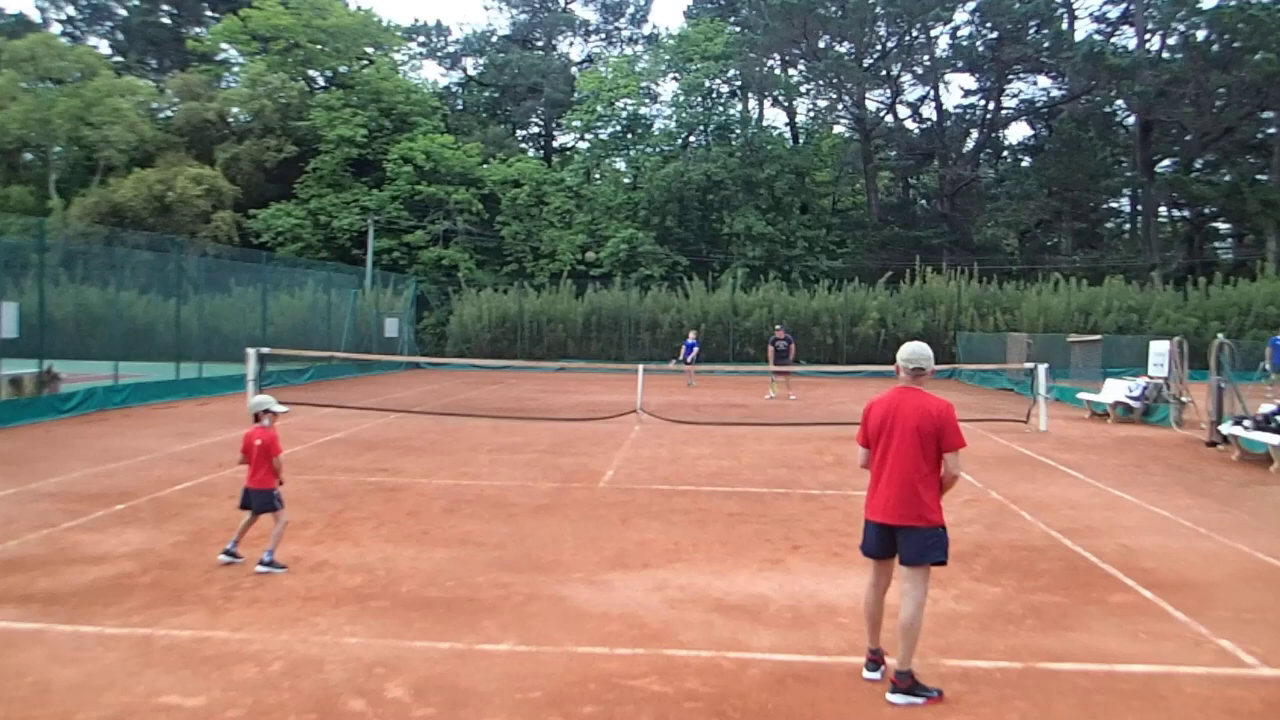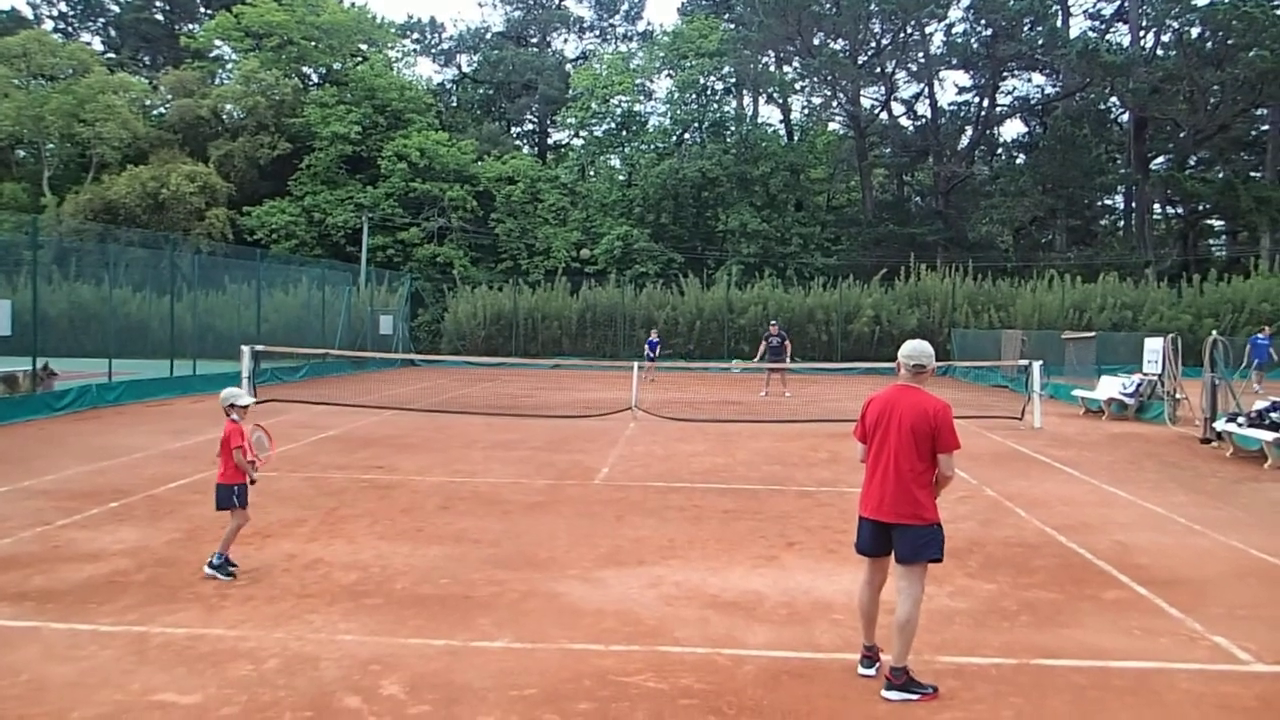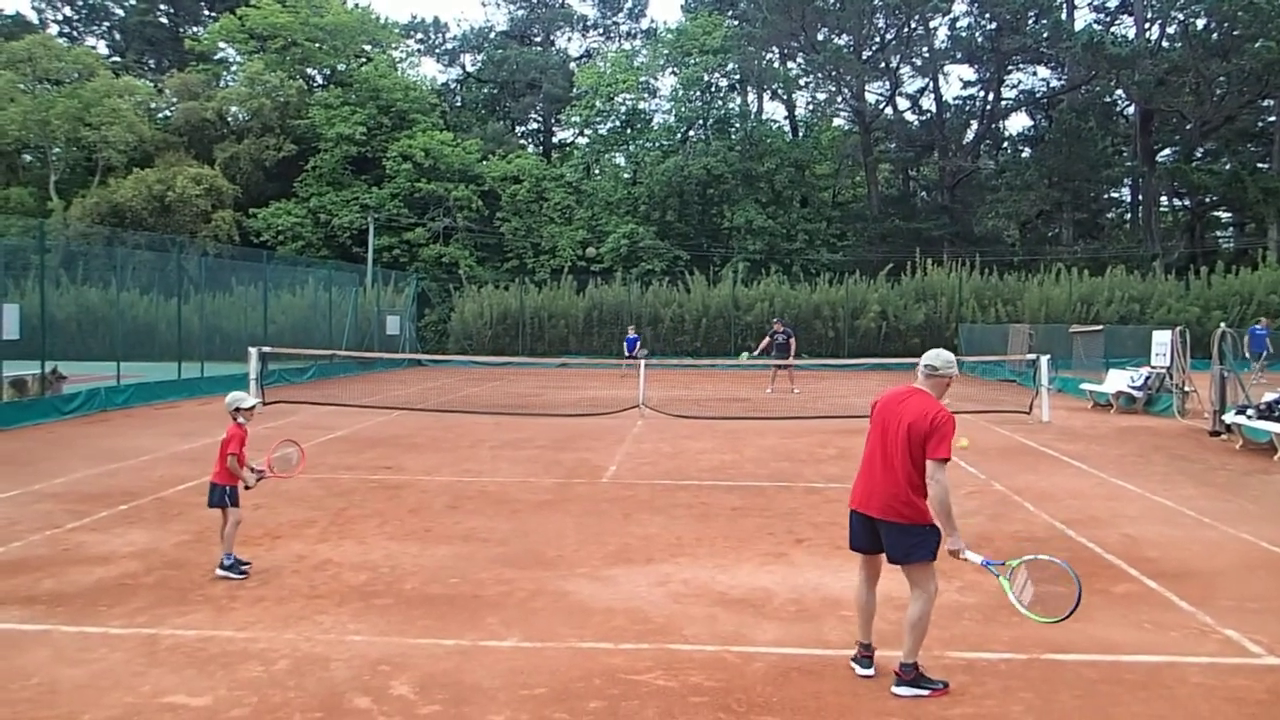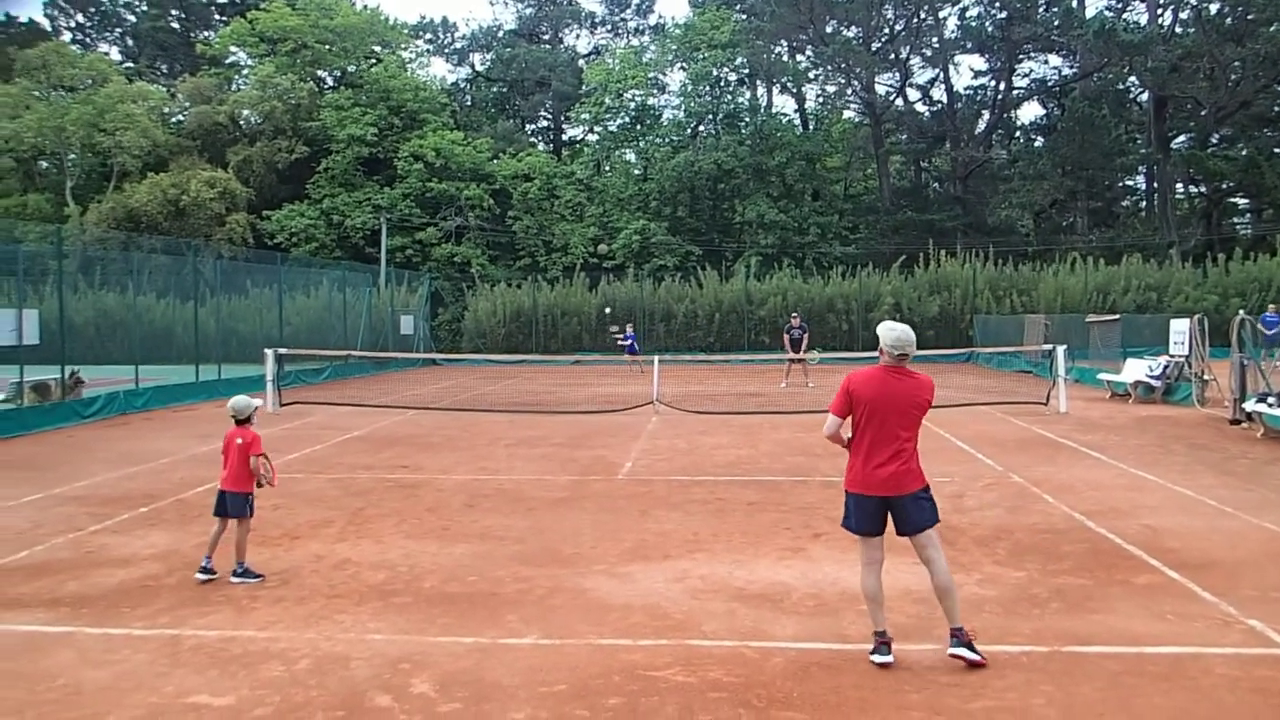
dt=1s
person 1, frame 1
left shoulder: (874, 406)
right shoulder: (940, 410)
left elbow: (863, 461)
right elbow: (953, 470)
right wrist: (935, 492)
left hip: (879, 509)
right hip: (920, 514)
left knee: (878, 581)
right knee: (914, 593)
left ankle: (874, 657)
right ankle: (902, 680)
person 1, frame 2
left shoulder: (873, 402)
right shoulder: (937, 409)
left elbow: (862, 455)
right elbow: (946, 471)
right wrist: (933, 492)
left hip: (874, 506)
right hip: (915, 512)
left knee: (872, 579)
right knee: (910, 591)
left ankle: (868, 653)
right ankle: (897, 677)
person 1, frame 3
left shoulder: (887, 398)
right shoulder: (940, 418)
right elbow: (934, 481)
right wrist: (952, 533)
left hip: (863, 501)
right hip: (904, 511)
left knee: (868, 575)
right knee: (924, 590)
left ankle: (864, 653)
right ankle: (907, 672)
person 1, frame 4
left shoulder: (855, 381)
right shoulder: (924, 386)
left elbow: (830, 431)
left hip: (864, 485)
right hip: (908, 484)
left knee: (871, 563)
right knee: (934, 557)
left ankle: (881, 642)
right ankle: (958, 636)
person 2, frame 1
left shoulder: (249, 434)
right shoulder: (271, 436)
left elbow: (242, 459)
right elbow: (277, 463)
right wrist: (280, 477)
left hip: (251, 485)
right hip: (266, 486)
left knee: (252, 516)
right knee: (281, 520)
left ankle: (230, 550)
right ankle: (267, 560)
person 2, frame 2
left shoulder: (230, 427)
right shoulder: (235, 429)
left elbow: (220, 453)
right elbow: (238, 457)
left wrist: (247, 461)
right wrist: (251, 473)
left hip: (235, 482)
right hip: (231, 483)
left knee: (242, 520)
right knee: (238, 521)
left ankle: (221, 556)
right ankle: (215, 563)
person 2, frame 3
left shoulder: (240, 430)
right shoulder: (236, 433)
right elbow: (231, 463)
left wrist: (252, 469)
right wrist: (246, 479)
left hip: (225, 482)
right hip: (224, 483)
left knee: (228, 519)
right knee: (234, 519)
left ankle: (228, 557)
right ankle: (226, 564)
person 2, frame 4
left shoulder: (229, 435)
right shoulder: (253, 437)
right elbow: (254, 465)
left wrist: (257, 475)
right wrist: (260, 479)
left hip: (225, 486)
right hip: (241, 489)
left knee: (220, 526)
right knee: (243, 528)
left ankle: (205, 566)
right ankle: (239, 570)
